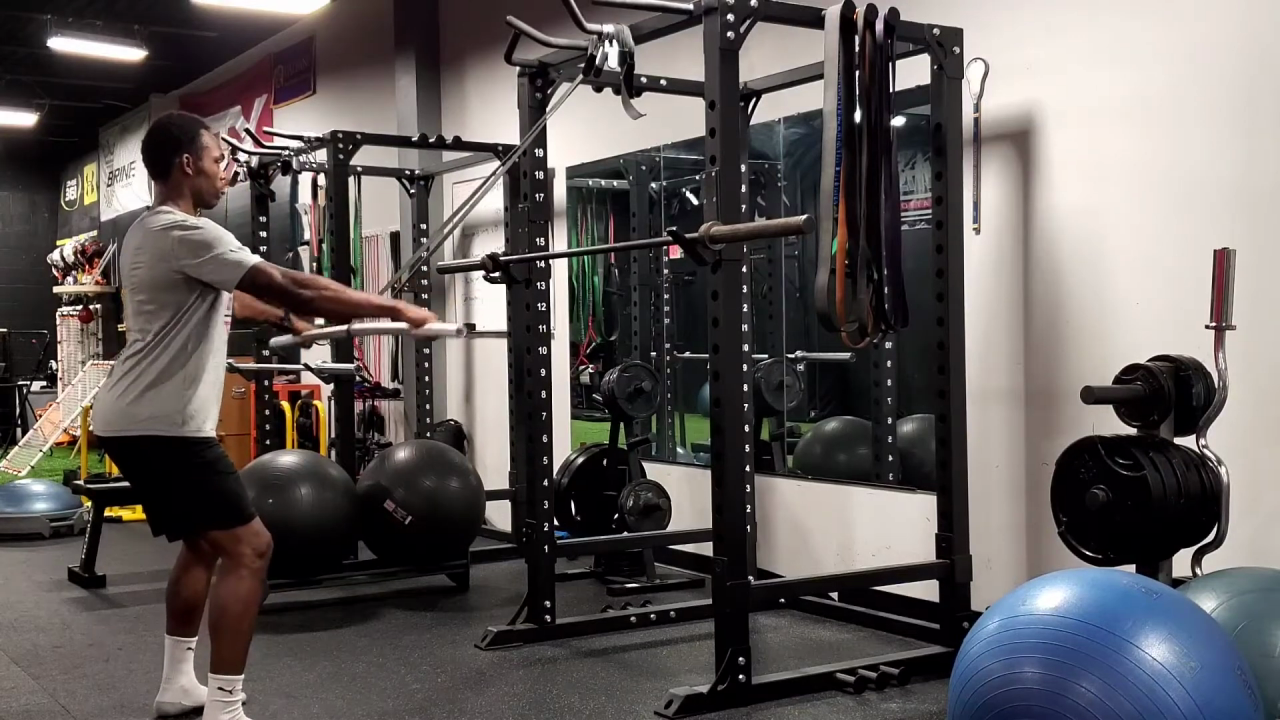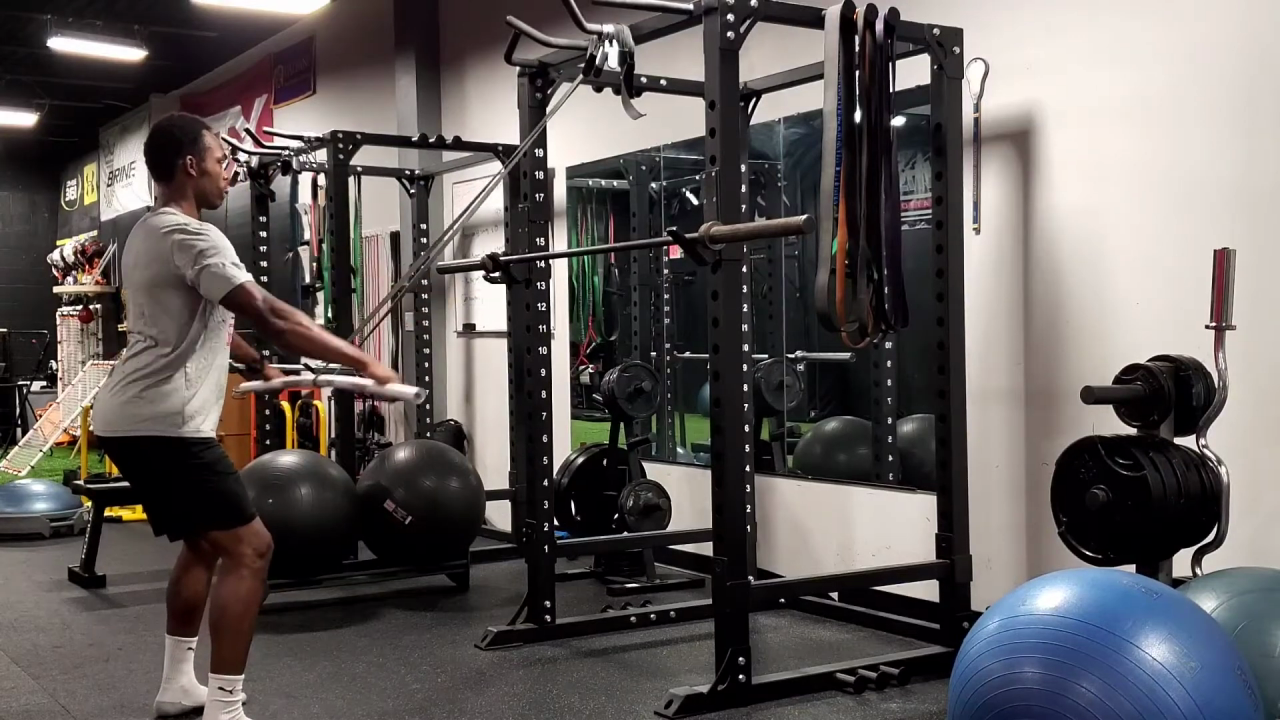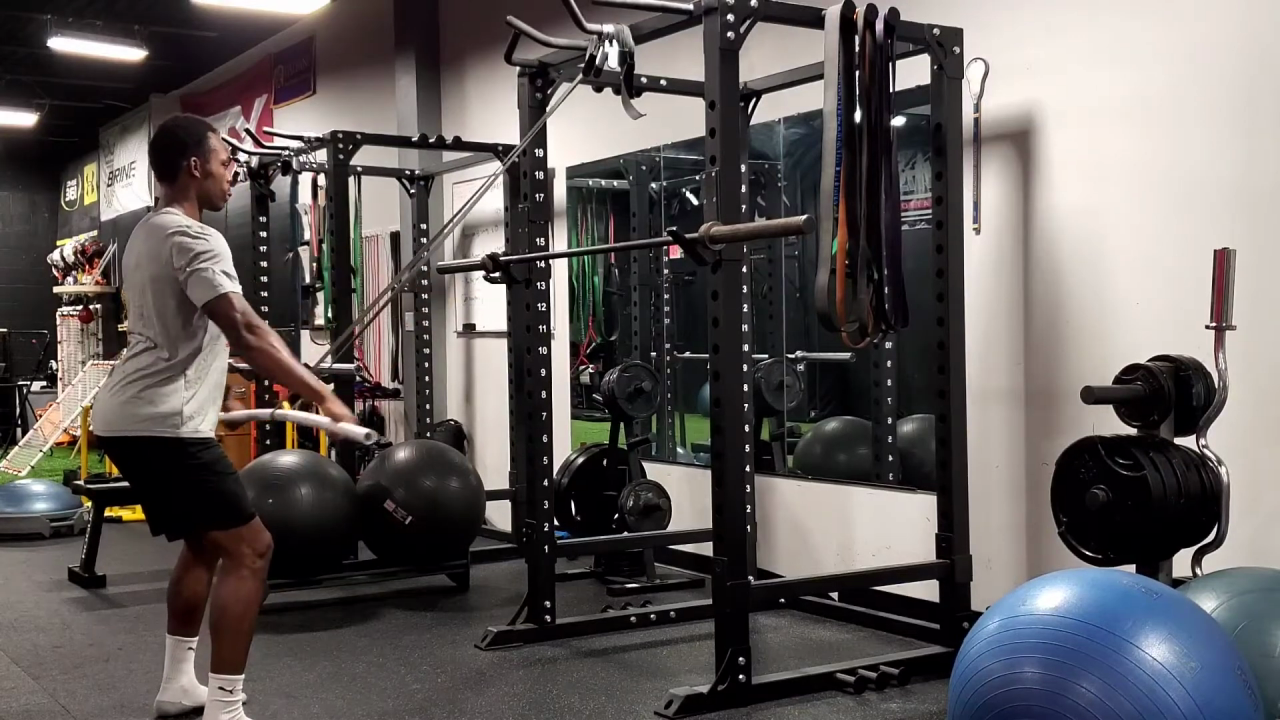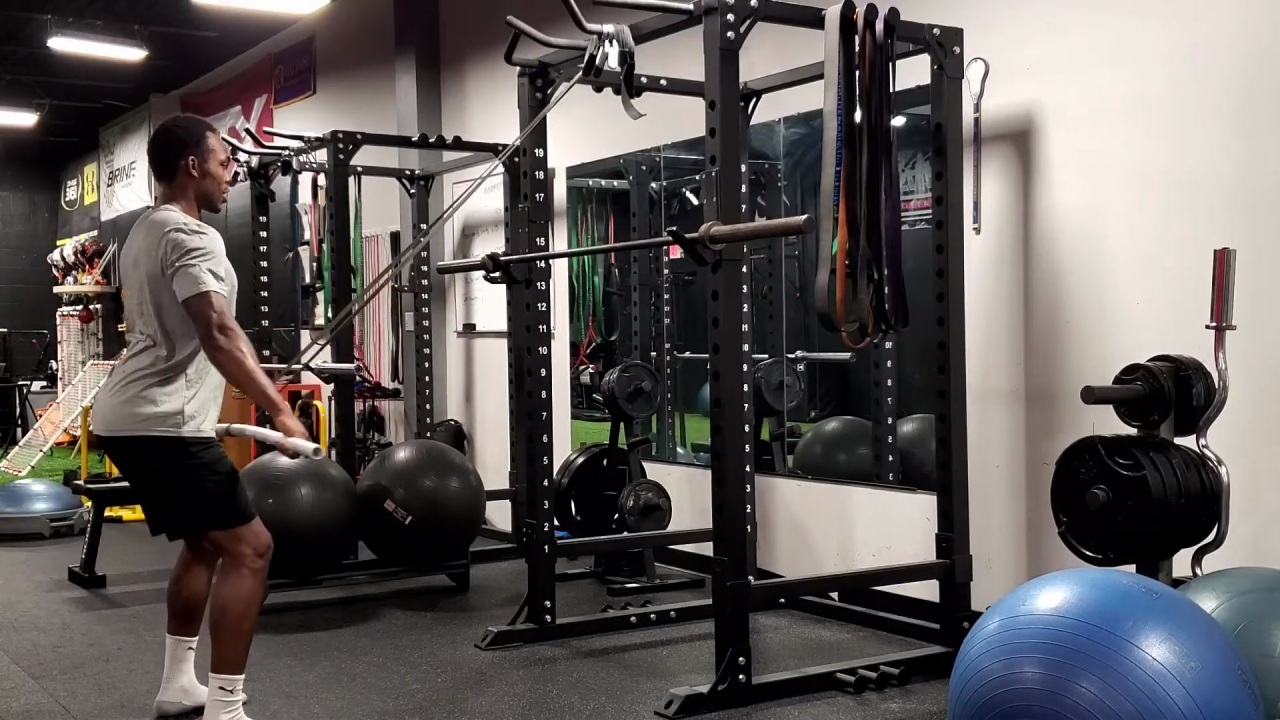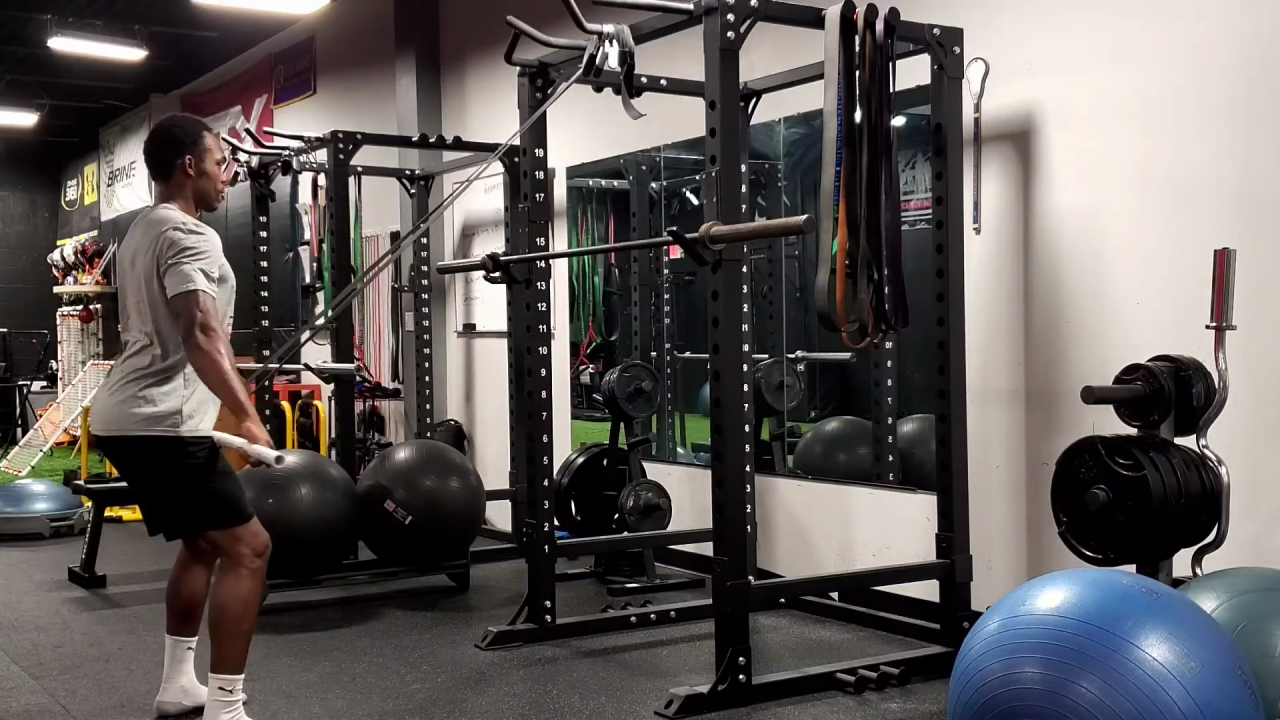
dt=0.2s
person 1, frame 1
left shoulder: (149, 232)
right shoulder: (186, 234)
left elbow: (219, 303)
right elbow: (292, 286)
left wrist: (283, 317)
right wrist: (393, 309)
left hip: (133, 418)
right hip: (160, 423)
left knee: (203, 544)
right knee: (247, 548)
person 1, frame 2
left shoulder: (149, 233)
right shoulder: (189, 236)
right elbow: (268, 315)
left wrist: (247, 357)
right wrist: (360, 361)
left hip: (130, 417)
right hip: (160, 423)
left knee: (204, 544)
right knee: (247, 548)
person 1, frame 3
left shoulder: (148, 233)
right shoulder: (191, 238)
right elbow: (244, 331)
right wrist: (321, 396)
left hip: (129, 416)
right hip: (159, 423)
left knee: (205, 544)
right knee: (248, 547)
person 1, frame 4
left shoulder: (146, 232)
right shoulder: (190, 236)
right elbow: (218, 334)
right wrist: (279, 410)
left hip: (129, 415)
right hip: (160, 423)
left knee: (205, 543)
right knee: (248, 548)
person 1, frame 5
left shoulder: (142, 232)
right shoulder: (187, 235)
right elbow: (201, 333)
right wrist: (247, 416)
left hip: (126, 415)
right hip: (159, 422)
left knee: (203, 542)
right knee: (247, 548)
